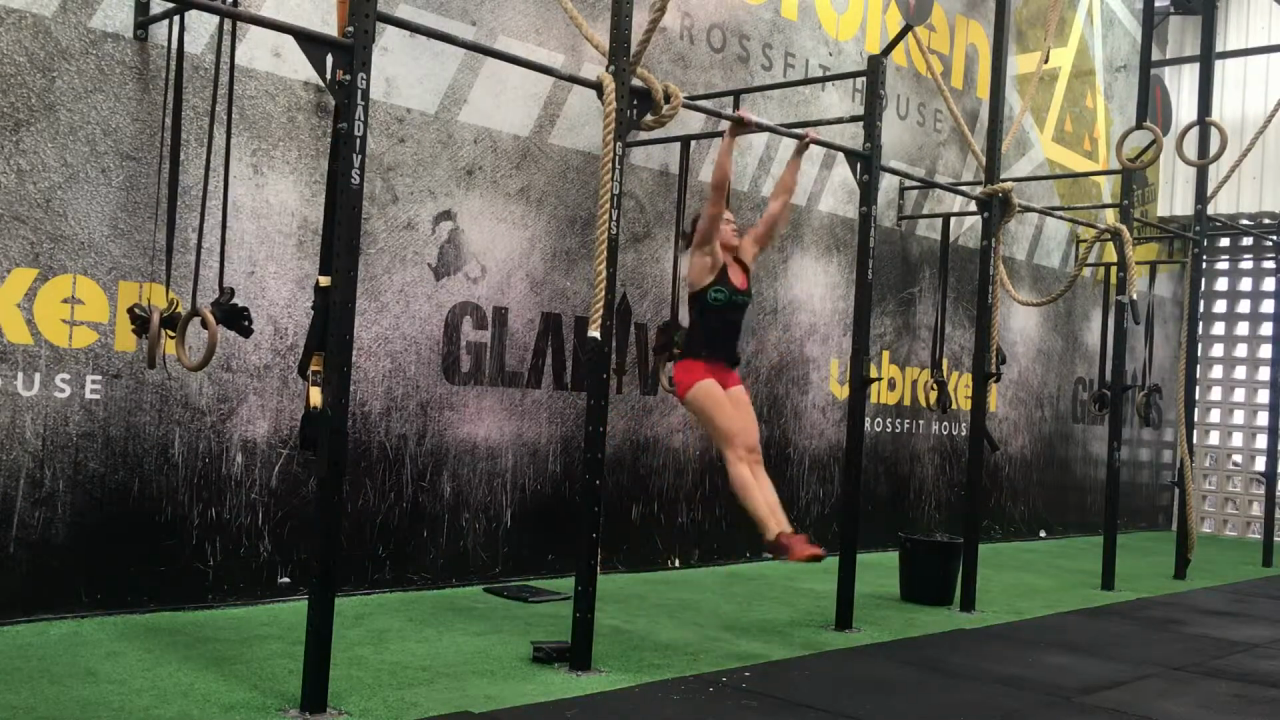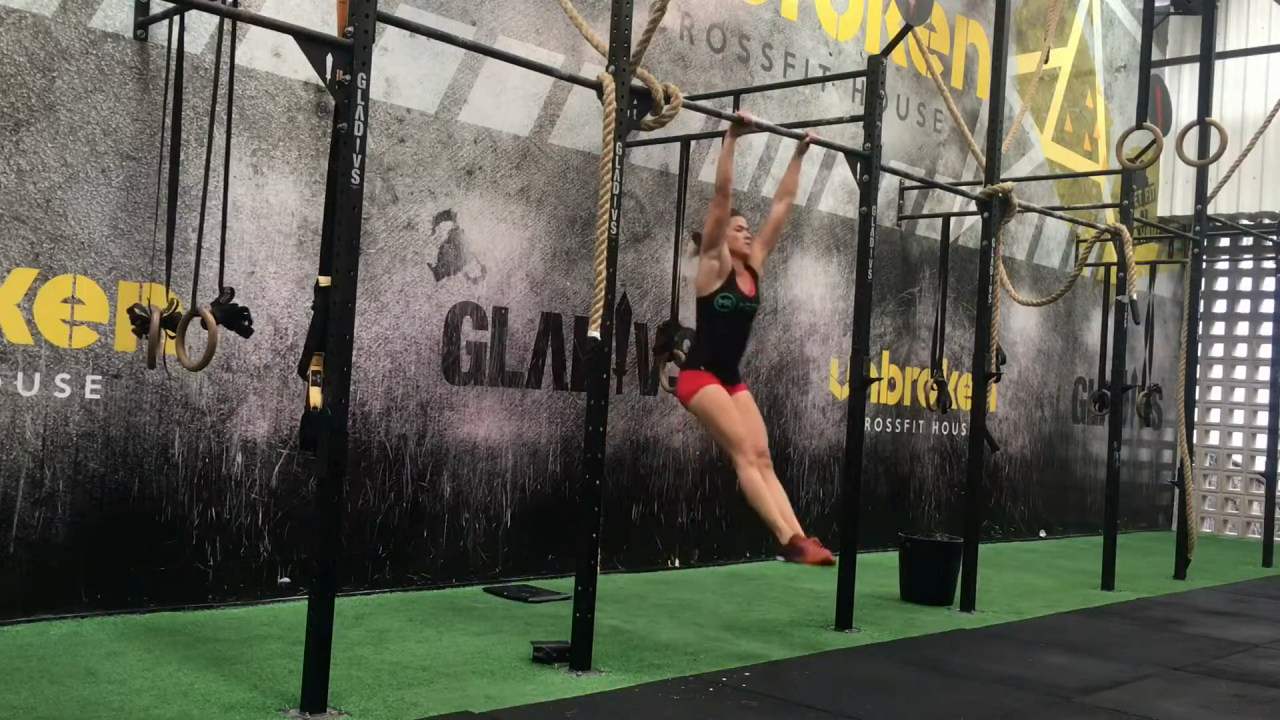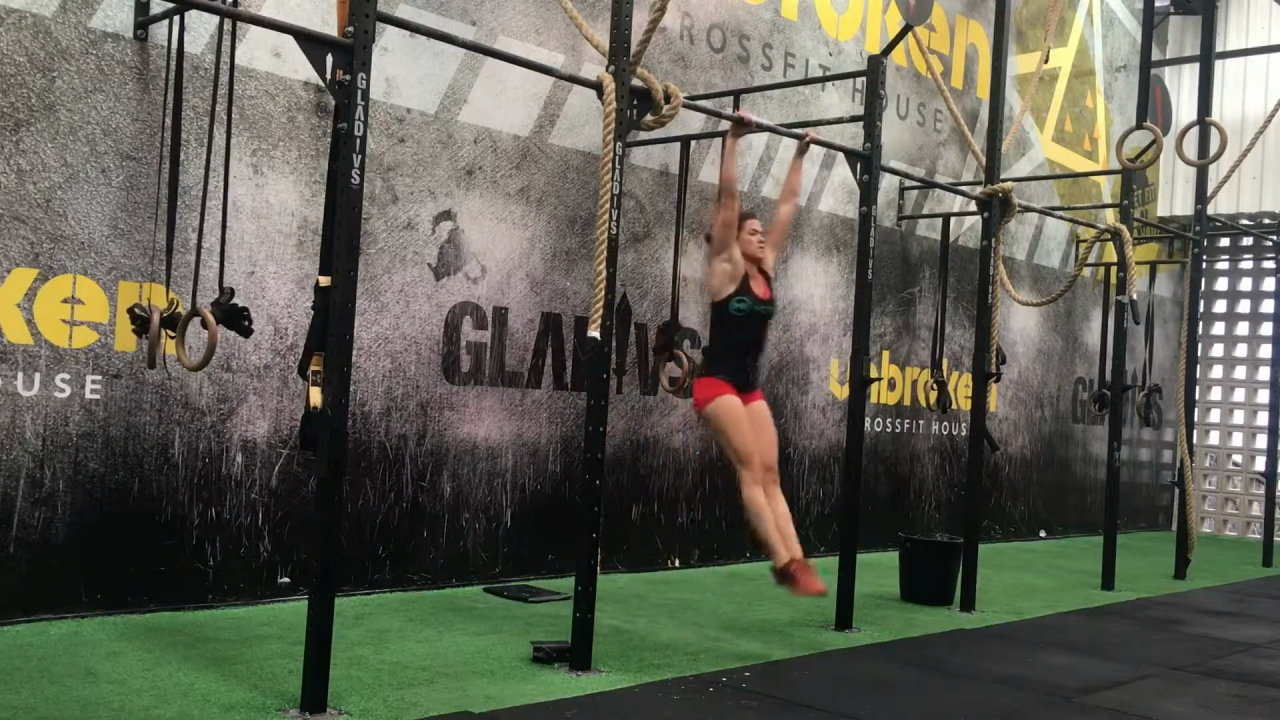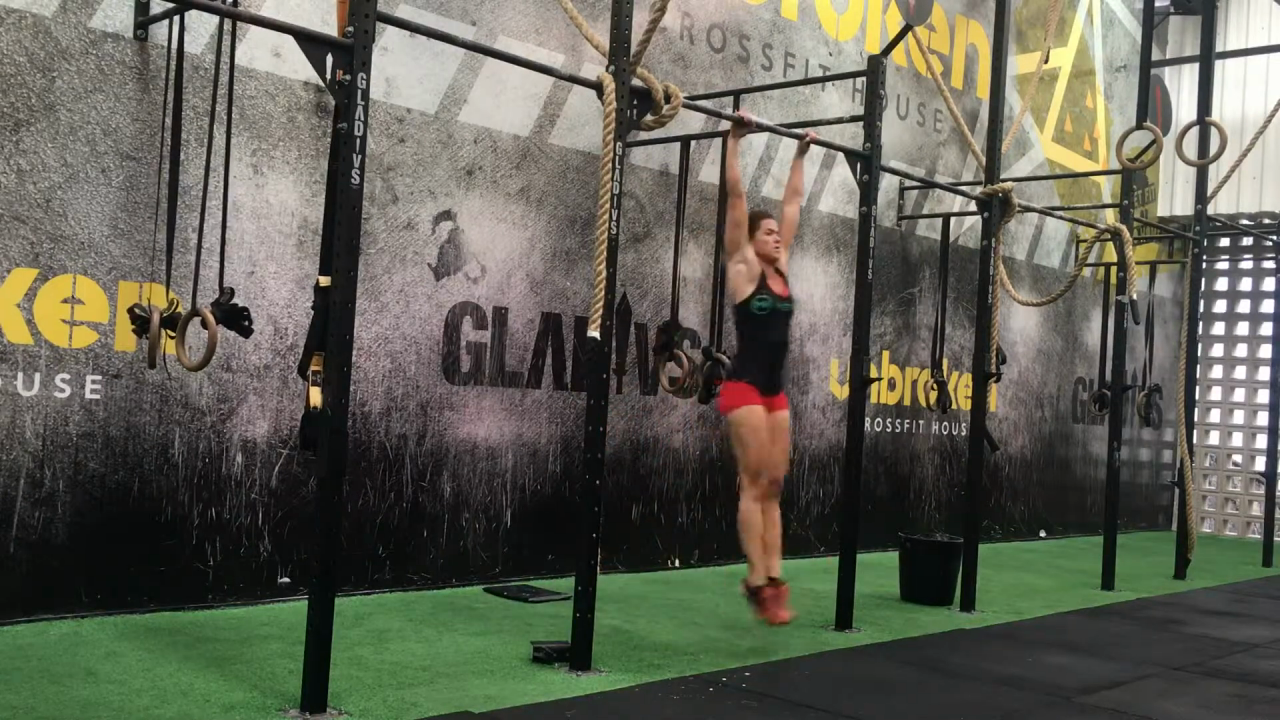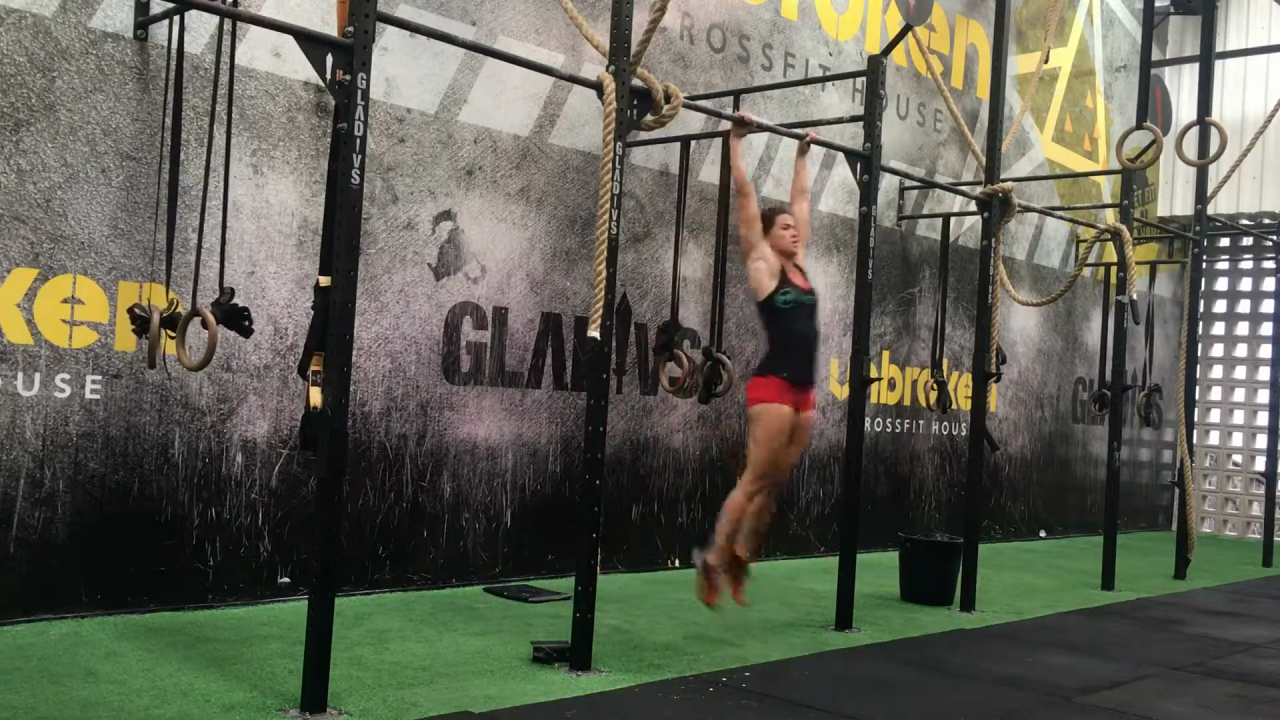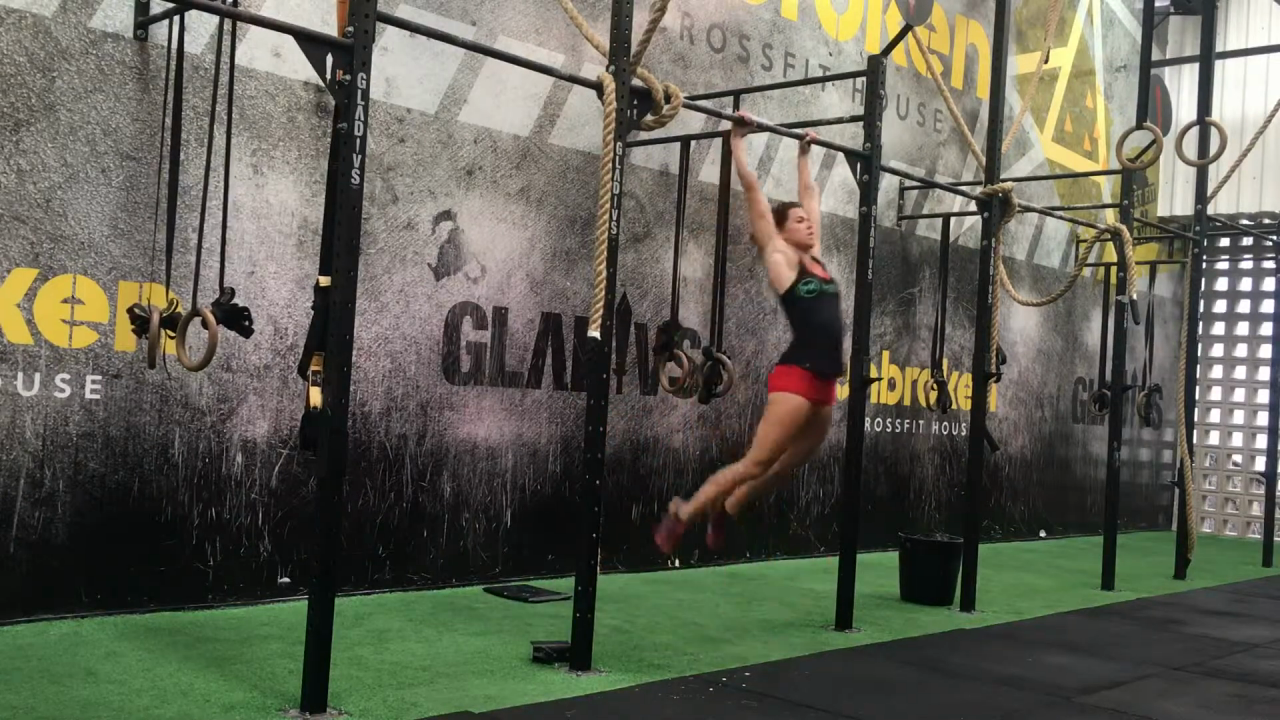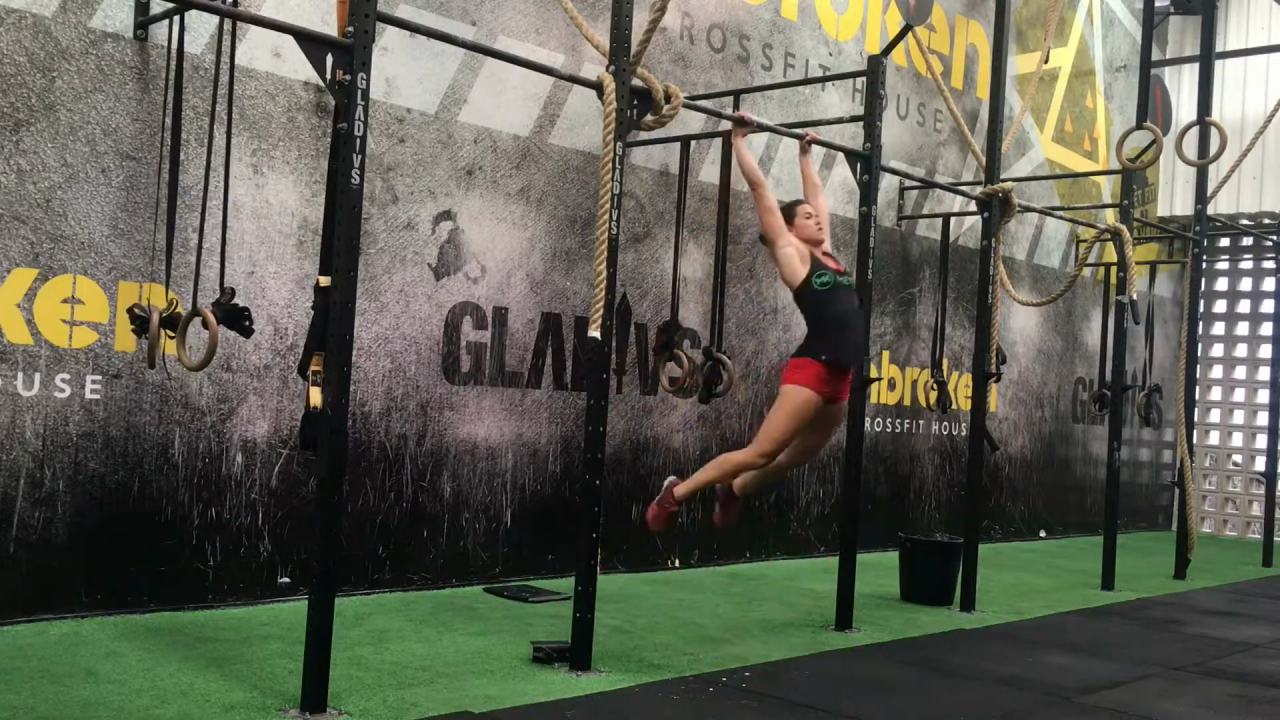
dt=0.1s
person 1, frame 1
left shoulder: (746, 257)
right shoulder: (704, 259)
left elbow: (780, 202)
right elbow: (717, 191)
left wrist: (798, 153)
right wrist: (731, 136)
left hip: (727, 371)
right hip: (696, 367)
left knee: (753, 454)
right knee: (737, 450)
left ankle: (785, 534)
right ankle: (778, 537)
person 1, frame 2
left shoulder: (754, 263)
right shoulder: (714, 264)
left elbow: (784, 203)
right elbow: (722, 196)
left wrist: (800, 154)
right wrist: (732, 138)
left hip: (732, 379)
right hip: (700, 376)
left knee: (762, 458)
right knee: (747, 453)
left ankle: (798, 537)
right ankle: (791, 540)
person 1, frame 3
left shoulder: (765, 267)
right shoulder: (725, 266)
left elbow: (787, 204)
right elbow: (726, 199)
left wrist: (800, 154)
right wrist: (732, 139)
left hip: (749, 388)
right hip: (716, 385)
left knee: (769, 474)
right knee: (753, 471)
left ankle: (794, 559)
right ankle: (786, 563)
person 1, frame 4
left shoulder: (779, 269)
right shoulder: (742, 268)
left elbow: (792, 203)
right elbow: (735, 201)
left wrist: (801, 155)
right wrist: (734, 140)
left hip: (773, 393)
right hip: (743, 390)
left knee: (771, 487)
right knee: (756, 487)
left ankle: (772, 578)
right ankle: (757, 584)
person 1, frame 5
left shoulder: (797, 265)
right shoulder: (761, 262)
left elbow: (801, 200)
right elbow: (745, 198)
left wrist: (802, 155)
right wrist: (736, 140)
left hip: (802, 391)
right hip: (774, 386)
left knee: (773, 484)
right knee: (755, 481)
left ankle: (736, 557)
right ankle: (714, 559)
person 1, frame 6
left shoulder: (815, 257)
right shoulder: (778, 255)
left elbow: (810, 195)
right elbow: (754, 192)
left wrist: (804, 154)
right wrist: (737, 141)
left hip: (825, 381)
right hip: (798, 376)
left knee: (787, 466)
right knee: (757, 463)
left ankle: (723, 511)
right ankle: (680, 514)
person 1, frame 7
left shoulder: (826, 252)
right shoulder: (790, 251)
left elbow: (815, 191)
right elbow: (760, 190)
left wrist: (805, 153)
right wrist: (739, 139)
left hip: (839, 378)
right hip: (810, 370)
left knee: (798, 456)
right knee: (761, 453)
left ankle: (733, 492)
right ankle: (677, 492)
